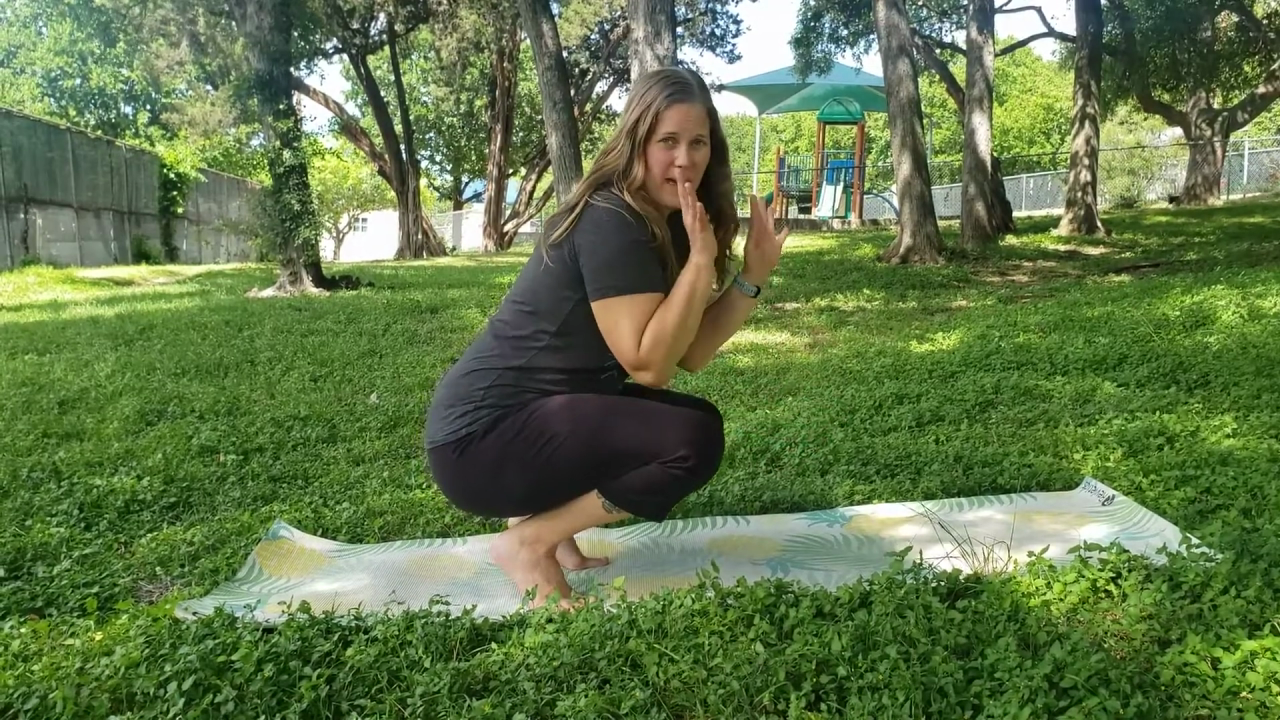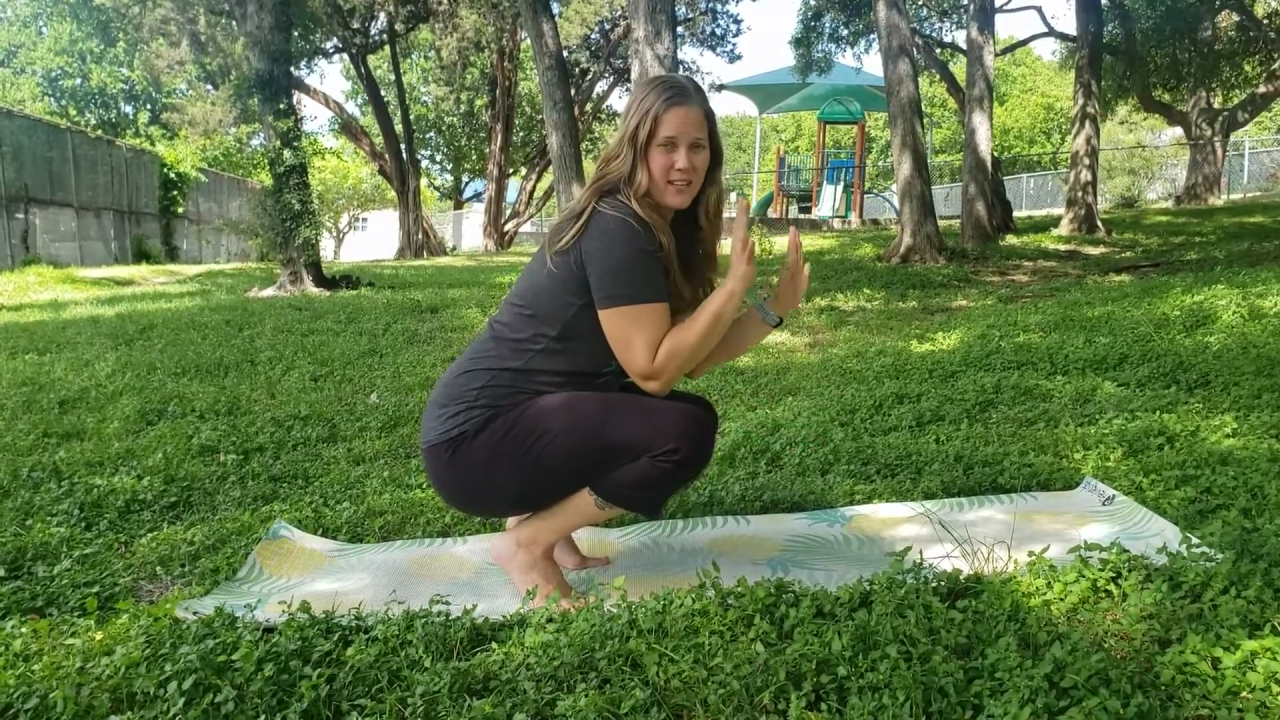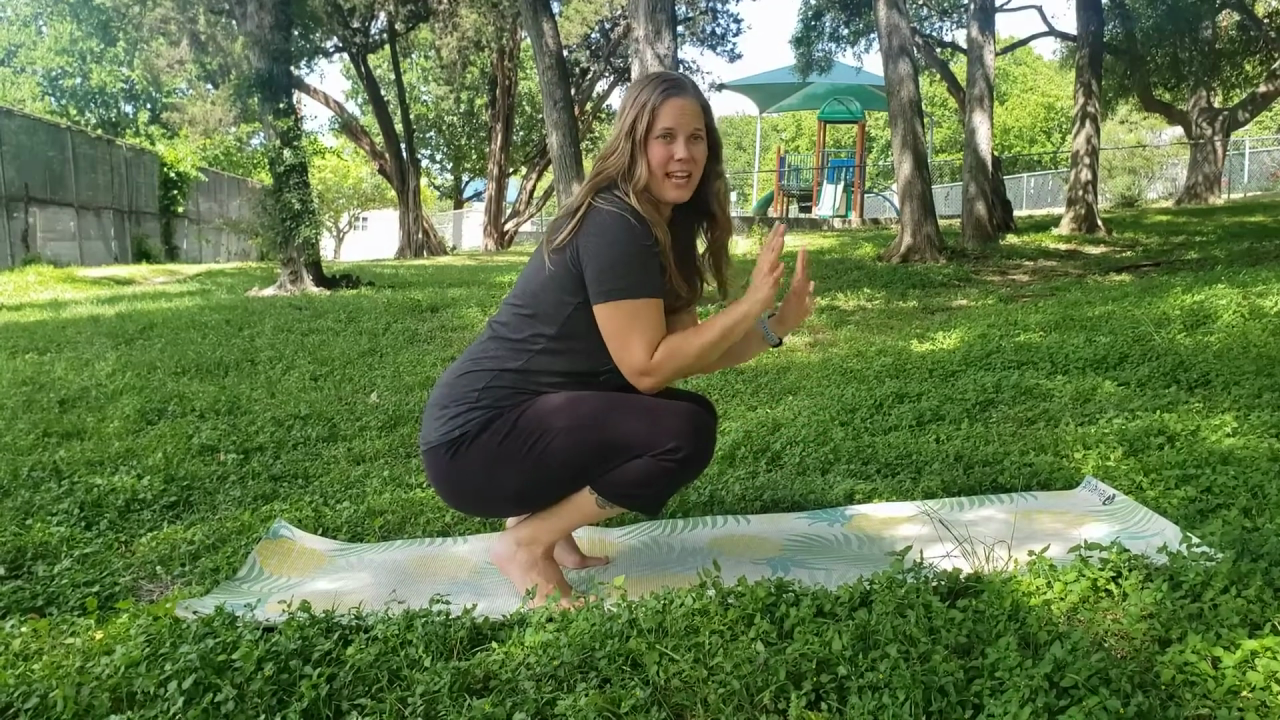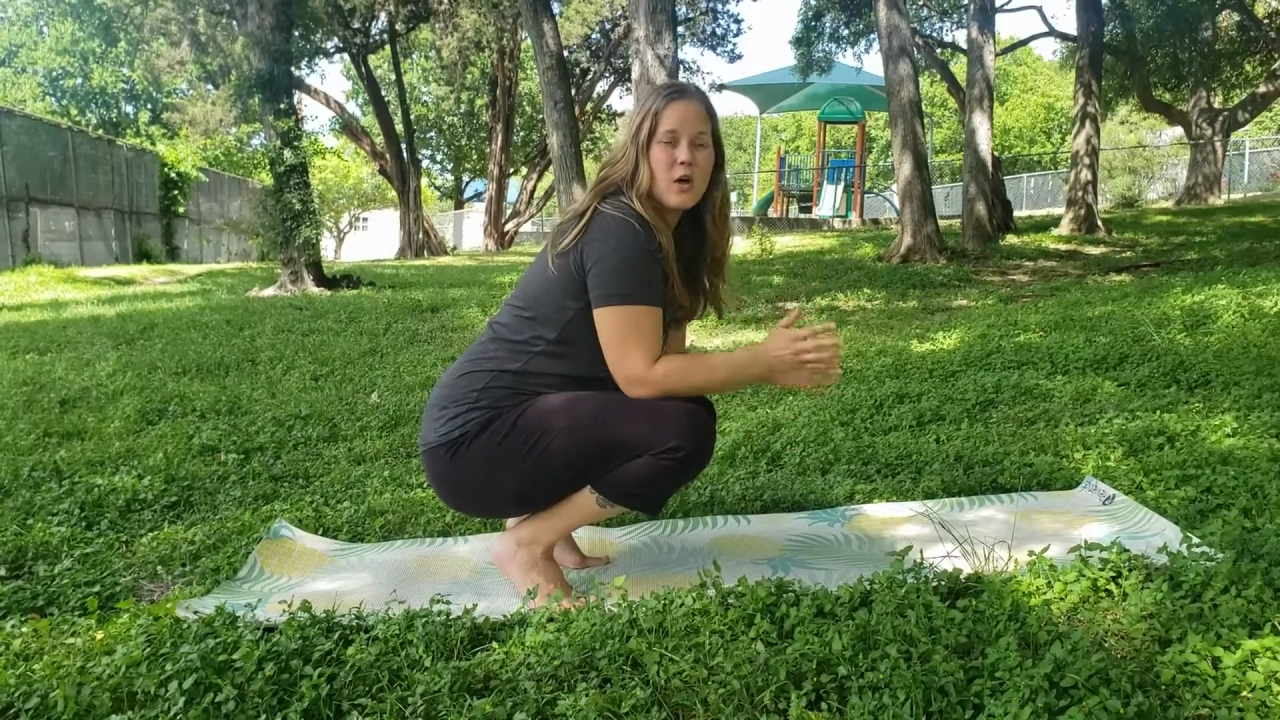
dt=0.4s
person 1, frame 1
left shoulder: (662, 224)
right shoulder: (610, 223)
left elbow: (690, 352)
right elbow: (649, 364)
left wrist: (752, 275)
right wrist: (701, 260)
left hip: (537, 416)
right hip: (482, 438)
left knee: (697, 418)
right knee: (694, 441)
left ankle: (543, 516)
right ankle: (529, 542)
person 1, frame 2
left shoulder: (671, 228)
right shoulder: (617, 230)
left elbow: (690, 359)
right elbow: (655, 371)
left wrist: (776, 307)
right wrist: (736, 282)
left hip: (536, 416)
right hip: (476, 438)
left knee: (692, 415)
right knee: (684, 434)
left ankle: (539, 512)
right ankle: (527, 543)
person 1, frame 3
left shoulder: (669, 225)
right shoulder: (614, 225)
left elbow: (683, 351)
right elbow: (648, 368)
left wrist: (775, 325)
right wrist: (752, 300)
left hip: (535, 415)
right hip: (475, 438)
left knee: (690, 413)
right knee: (685, 433)
left ankle: (538, 511)
right ankle: (527, 543)
person 1, frame 4
left shoulder: (675, 235)
right shoulder: (620, 231)
left elbow: (668, 361)
right elbow: (642, 377)
left wrist: (771, 369)
right wrist: (764, 356)
left hip: (535, 417)
right hip: (475, 439)
left knee: (687, 411)
right knee: (684, 433)
left ankle: (539, 513)
right ankle: (526, 544)
